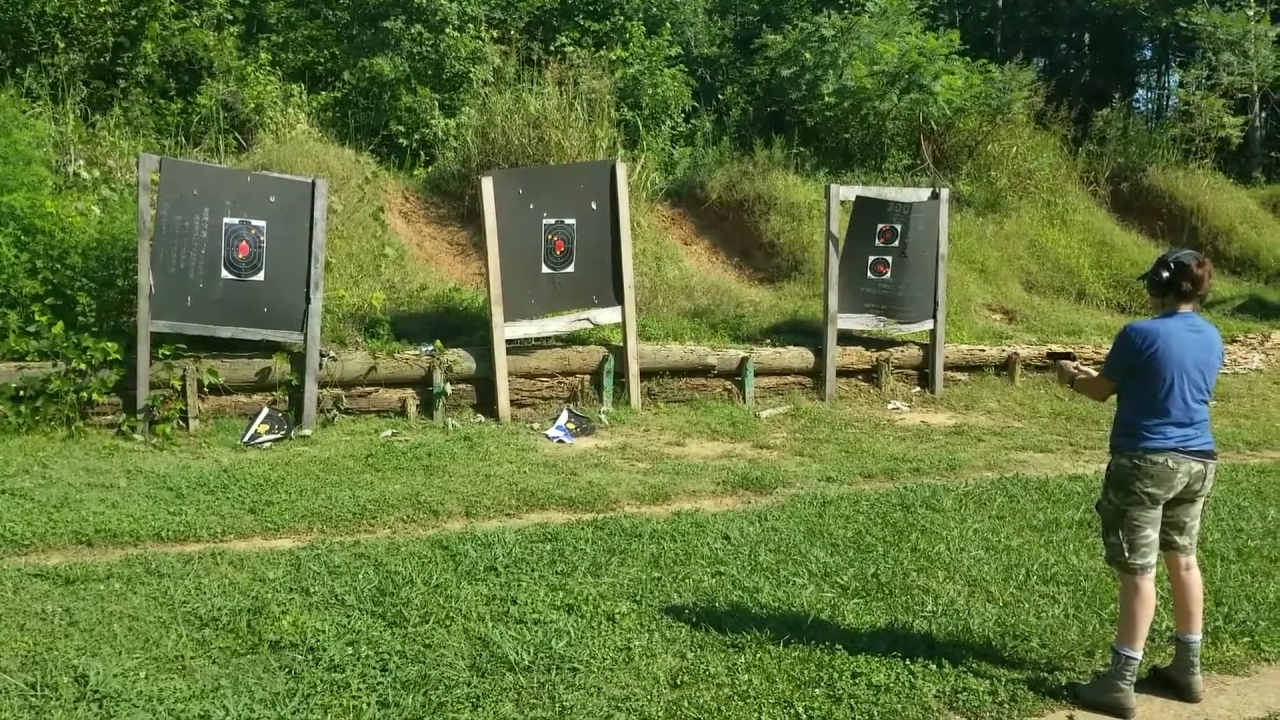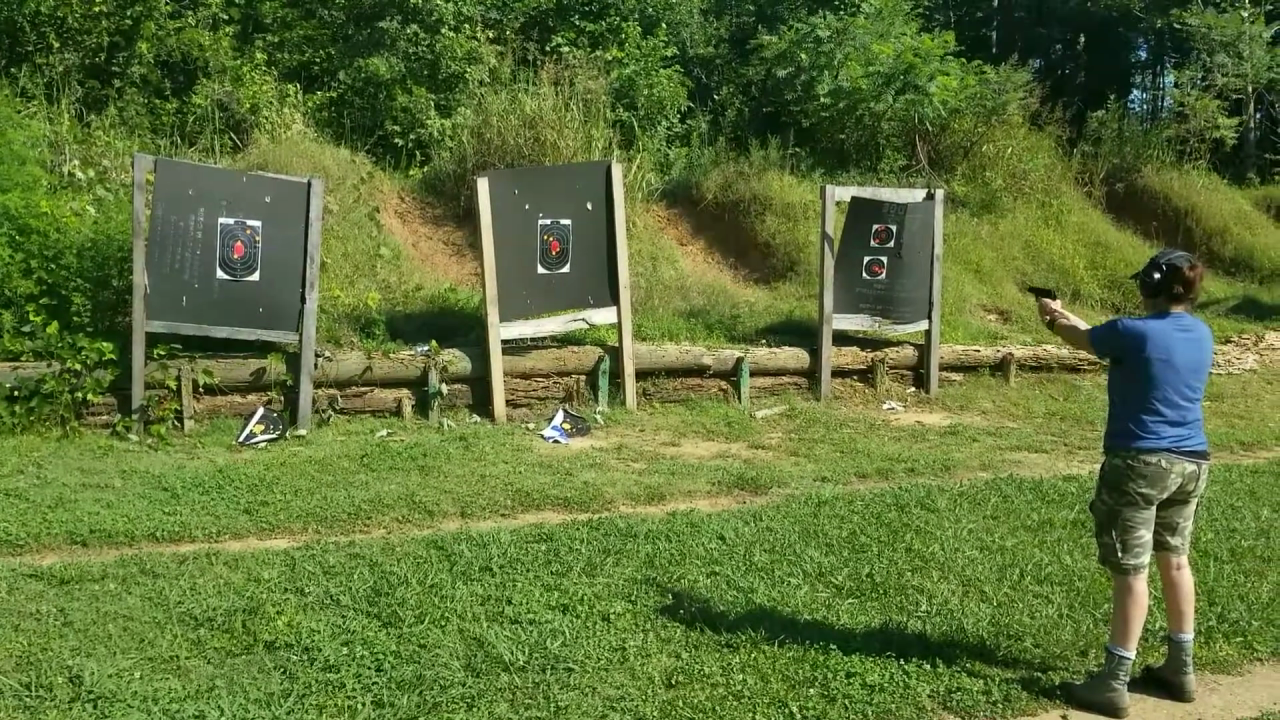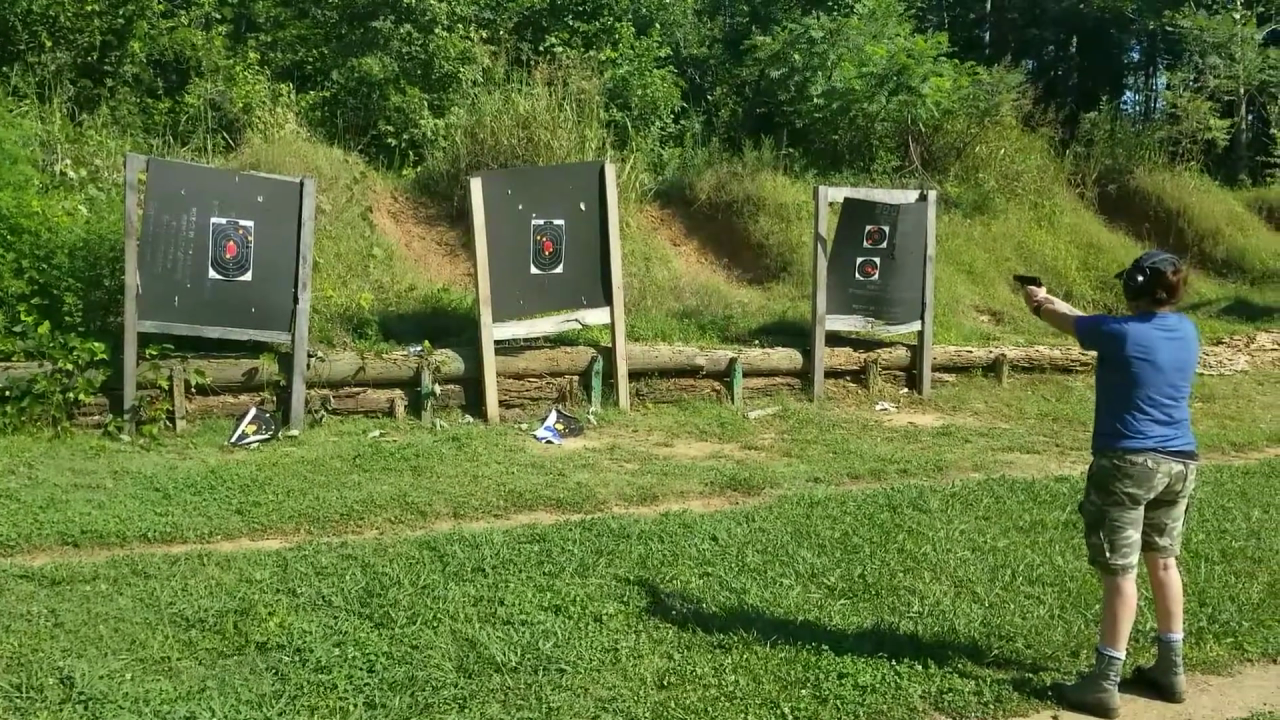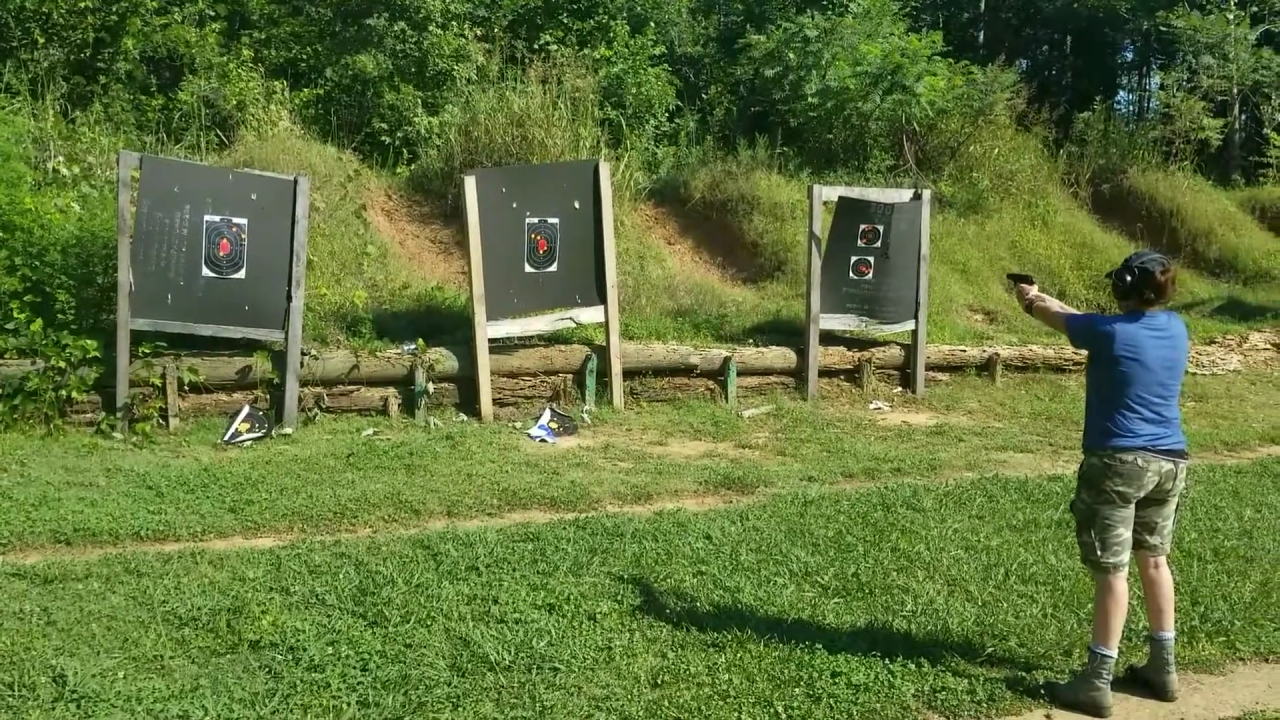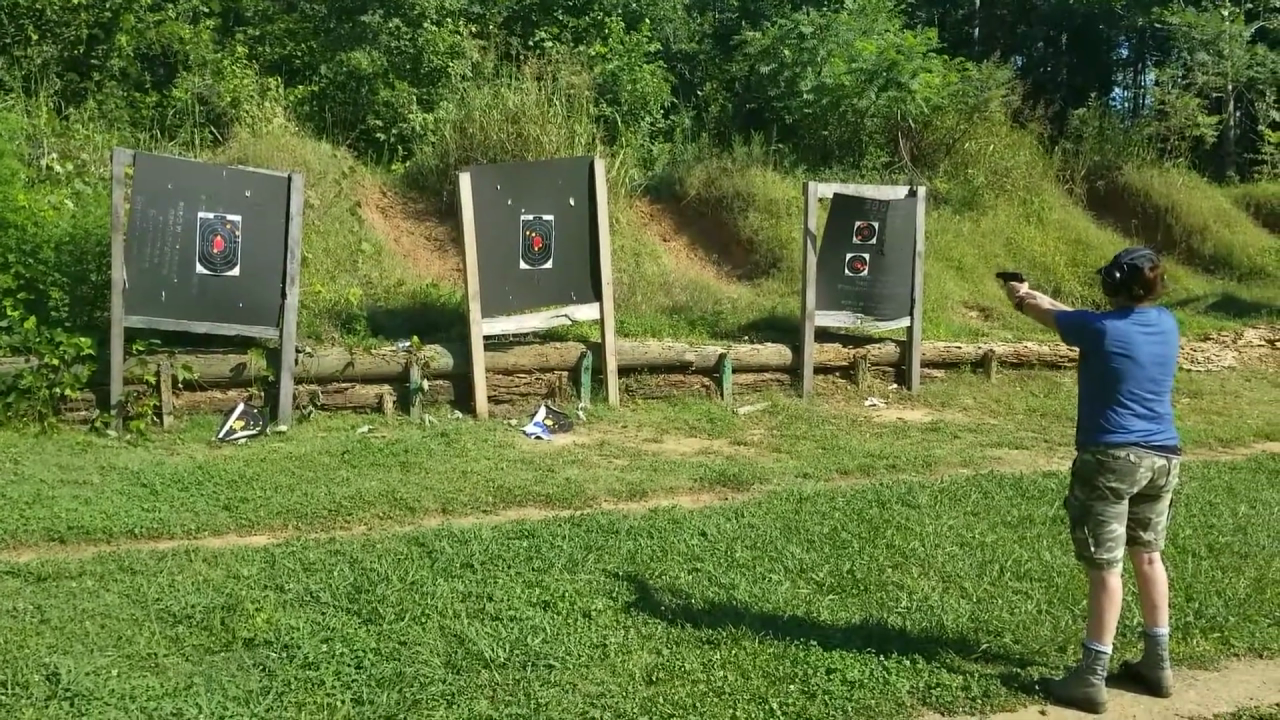
dt=0.5s
person 1, frame 1
left shoulder: (1140, 335)
right shoulder: (1212, 338)
left elbow: (1102, 390)
left wrist: (1073, 378)
right wrist: (1090, 374)
left hip: (1146, 463)
right hip: (1198, 462)
left knee: (1137, 571)
right knee: (1182, 560)
right ankle: (1187, 669)
person 1, frame 2
left shoulder: (1133, 332)
right shoulder: (1202, 335)
left elbow: (1083, 339)
left wrist: (1054, 318)
right wrist: (1067, 315)
left hip: (1140, 464)
right hip: (1191, 462)
left knee: (1131, 572)
right knee: (1175, 561)
right ankle: (1180, 669)
person 1, frame 3
left shoulder: (1120, 333)
right shoulder: (1186, 330)
left elbow: (1067, 323)
left wrist: (1039, 302)
right wrist: (1052, 300)
left hip: (1127, 464)
right hip: (1179, 462)
left knee: (1120, 572)
right knee: (1163, 561)
right ankle: (1170, 669)
person 1, frame 4
left shoulder: (1110, 332)
right shoulder: (1176, 328)
left elbow: (1058, 318)
left wrist: (1031, 299)
right wrist: (1046, 298)
left hip: (1118, 463)
right hip: (1170, 461)
left knee: (1112, 570)
right knee: (1155, 560)
right ankle: (1162, 667)
person 1, frame 5
left shoulder: (1102, 328)
right shoulder: (1166, 323)
left elbow: (1050, 316)
left wrist: (1022, 297)
right wrist: (1037, 295)
left hip: (1111, 459)
right hip: (1163, 457)
left knee: (1106, 567)
right knee: (1148, 556)
left ankle: (1091, 679)
right ankle: (1157, 664)
